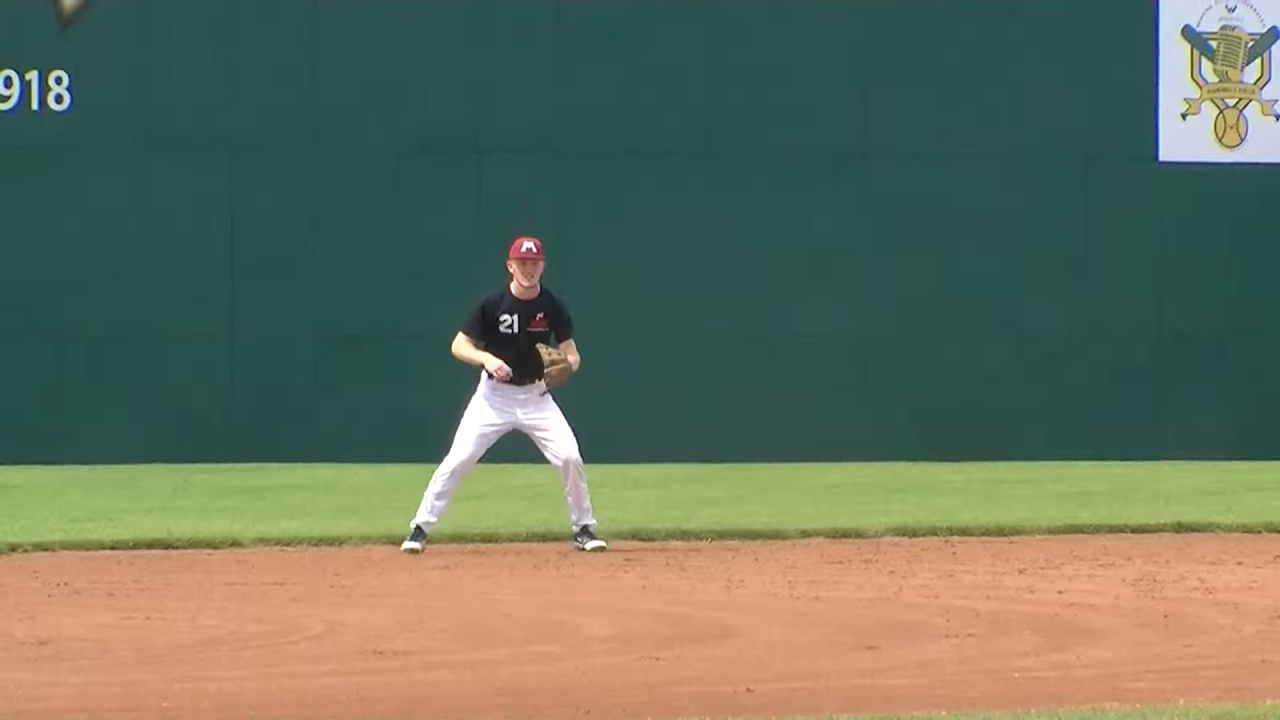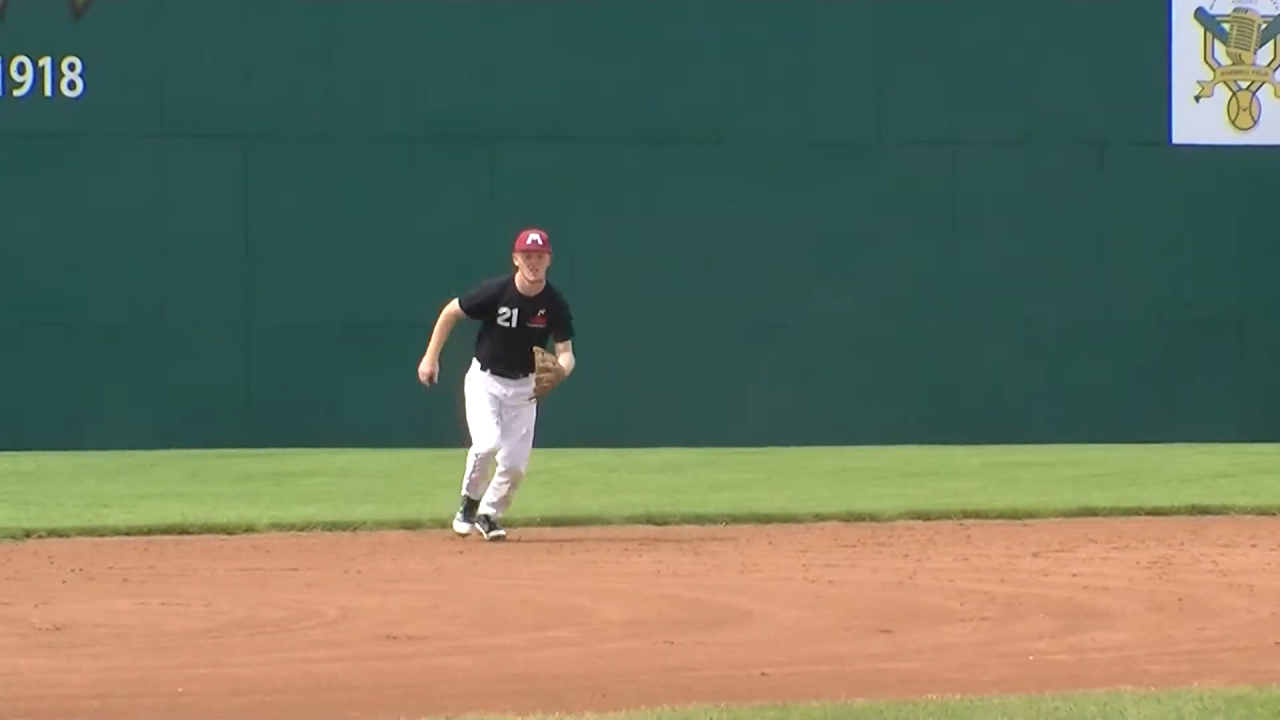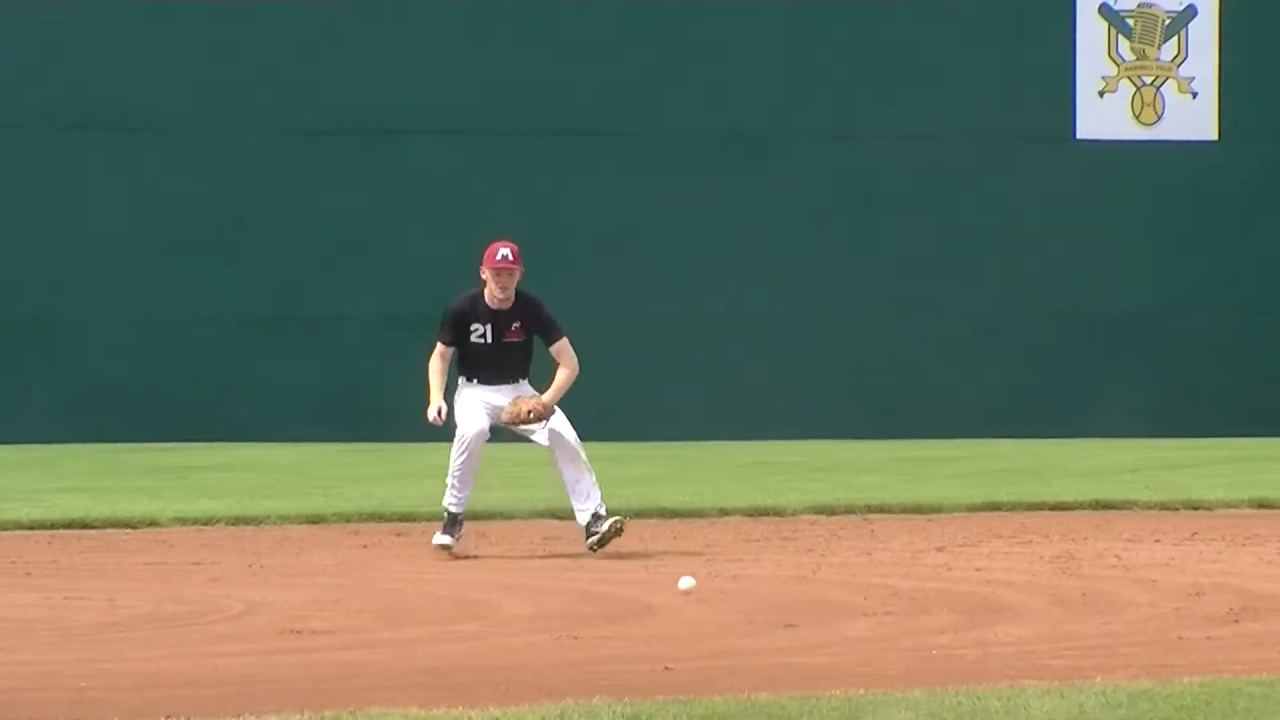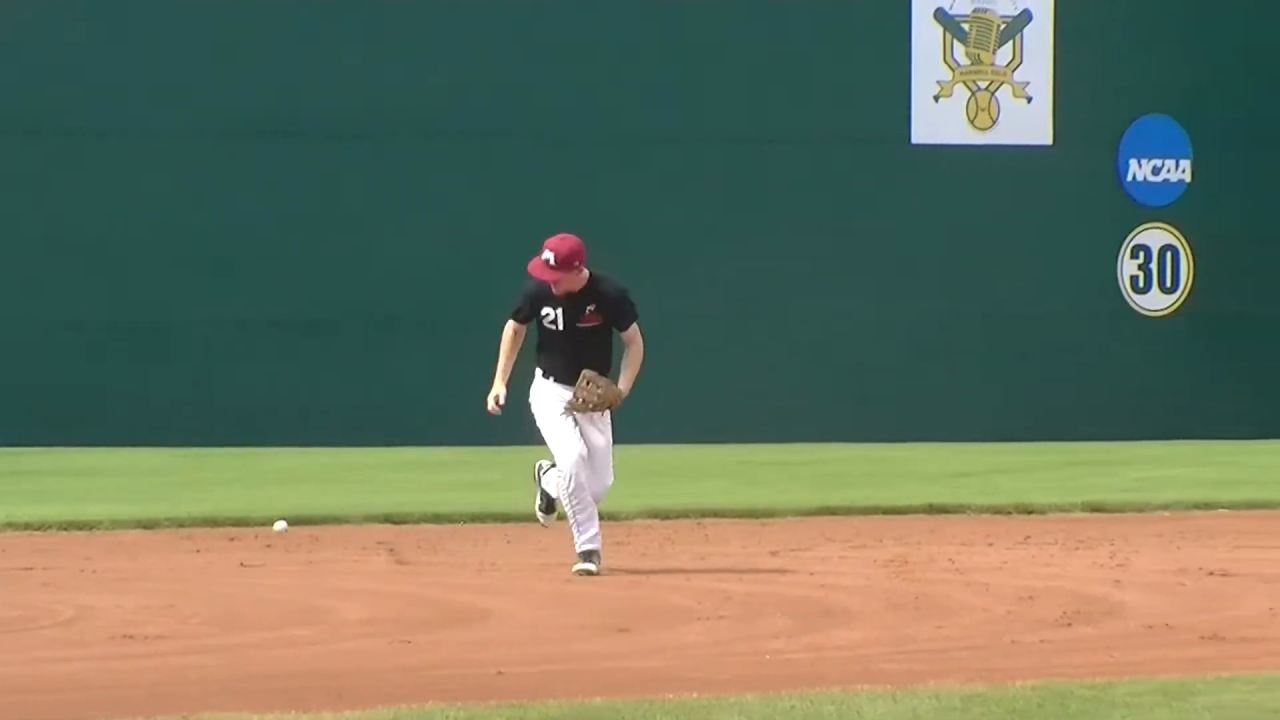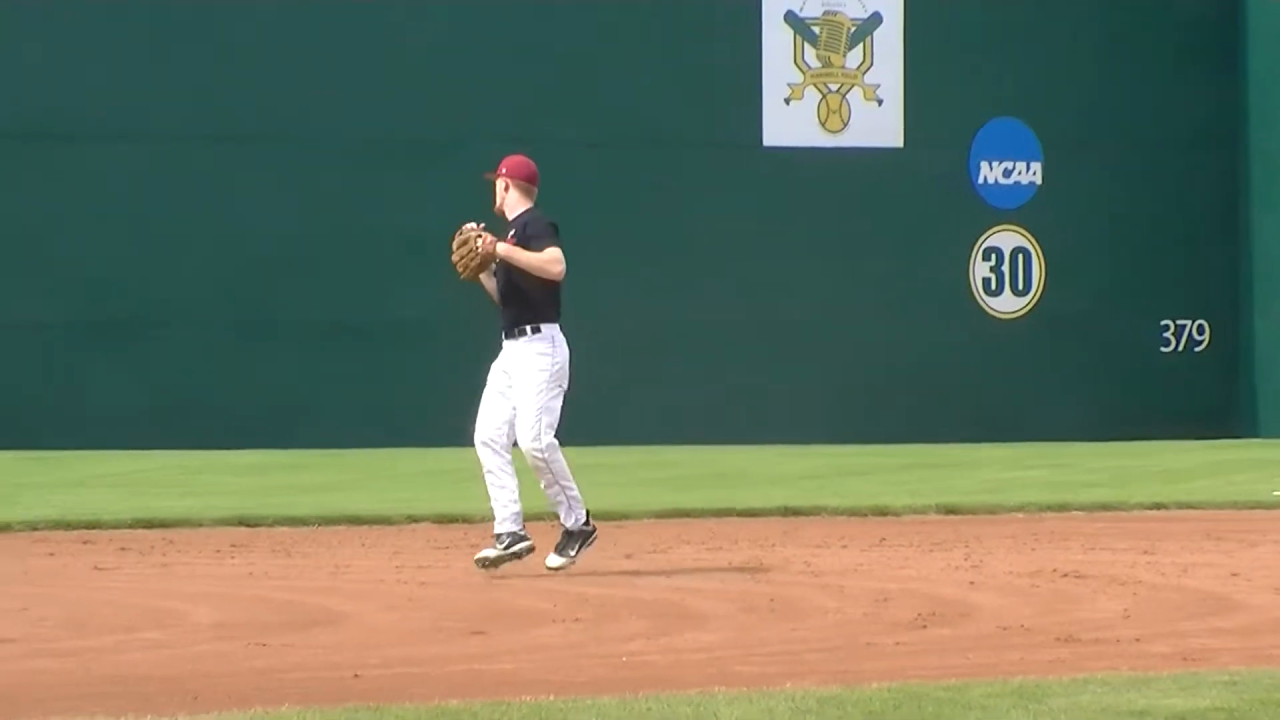
dt=1s
person 1, frame 1
left shoulder: (554, 308)
right shoulder: (491, 303)
left elbow: (571, 354)
right elbow: (459, 346)
left wrist: (568, 365)
right wrist: (487, 358)
left hip: (535, 395)
right hip: (494, 393)
left knee: (570, 457)
right knee: (458, 460)
left ankle: (583, 529)
right ankle: (420, 528)
person 1, frame 2
left shoulder: (555, 303)
right shoulder: (492, 292)
left elbow: (566, 354)
right elbow: (450, 312)
left wrist: (561, 369)
right wrist: (430, 358)
left hip: (523, 386)
right hip: (484, 379)
left knee: (515, 464)
right knee: (486, 446)
left ankle: (489, 515)
right ankle: (470, 500)
person 1, frame 3
left shoulder: (533, 309)
right shoulder: (463, 309)
left elbow: (569, 362)
right elbow: (439, 356)
left wrist: (550, 398)
right wrist: (436, 397)
left hip: (519, 391)
right hip: (474, 392)
left knee: (564, 437)
right knee: (471, 431)
left ankle: (593, 519)
right ankle: (453, 517)
person 1, frame 4
left shoulder: (611, 294)
right shoulder: (537, 292)
left elbow: (634, 343)
right elbow: (514, 329)
left wrist: (621, 389)
right wrist: (499, 383)
right hip: (549, 391)
left knee: (598, 481)
right knee: (573, 459)
left ankle: (551, 479)
right ankle: (587, 548)
person 1, frame 5
left shoulder: (535, 224)
right shoulder: (511, 233)
left elbow: (556, 267)
left wrist: (502, 251)
left hip: (541, 348)
right hip: (511, 350)
left knee: (534, 439)
right knee: (490, 440)
left ankle: (577, 525)
right ankle: (509, 534)
